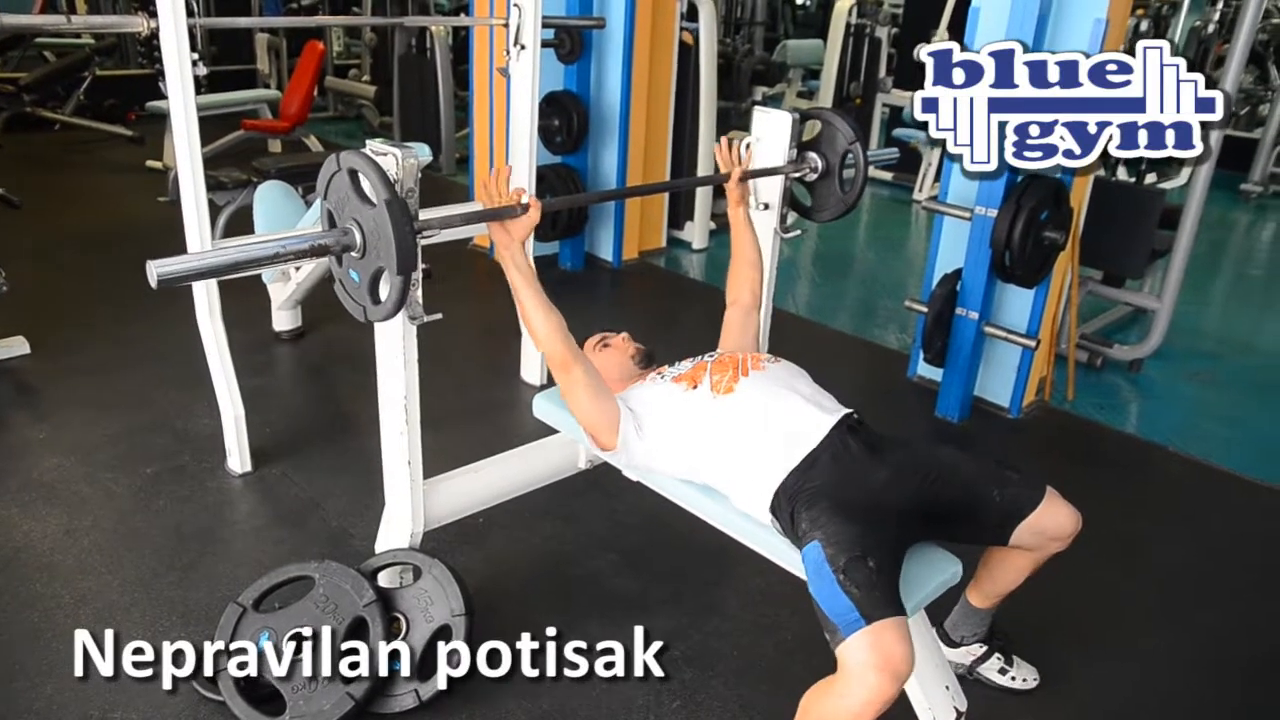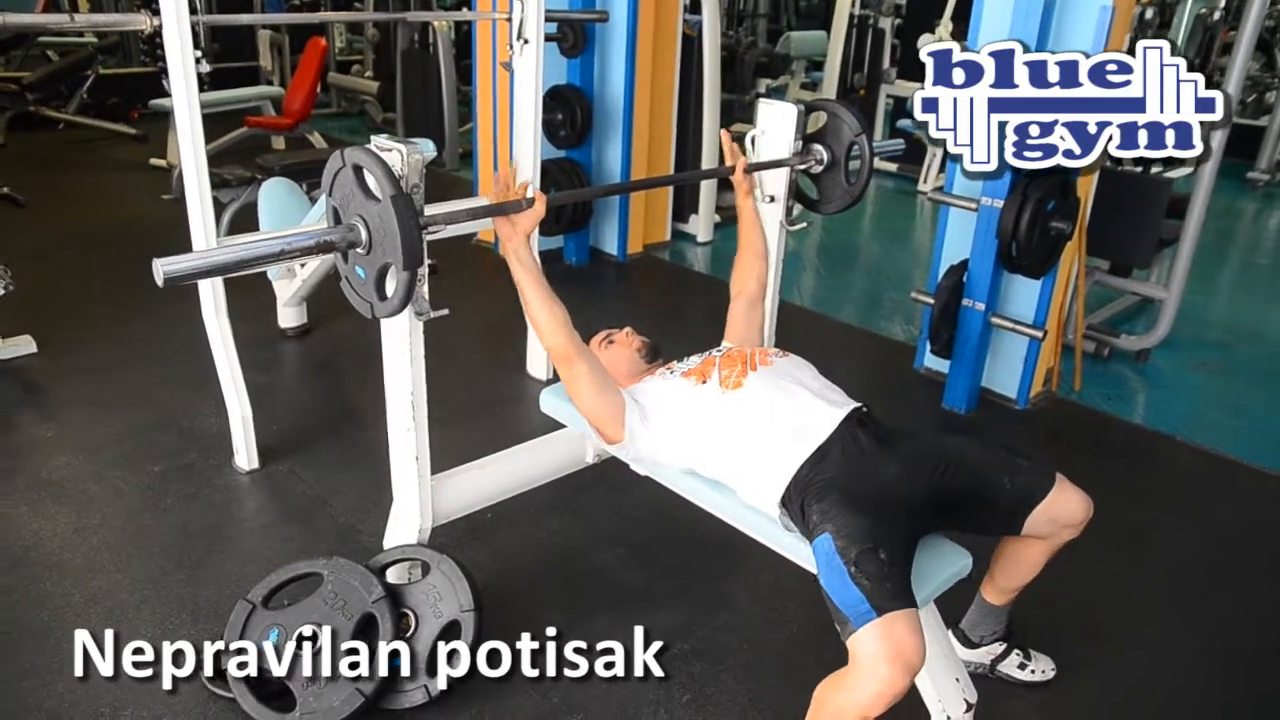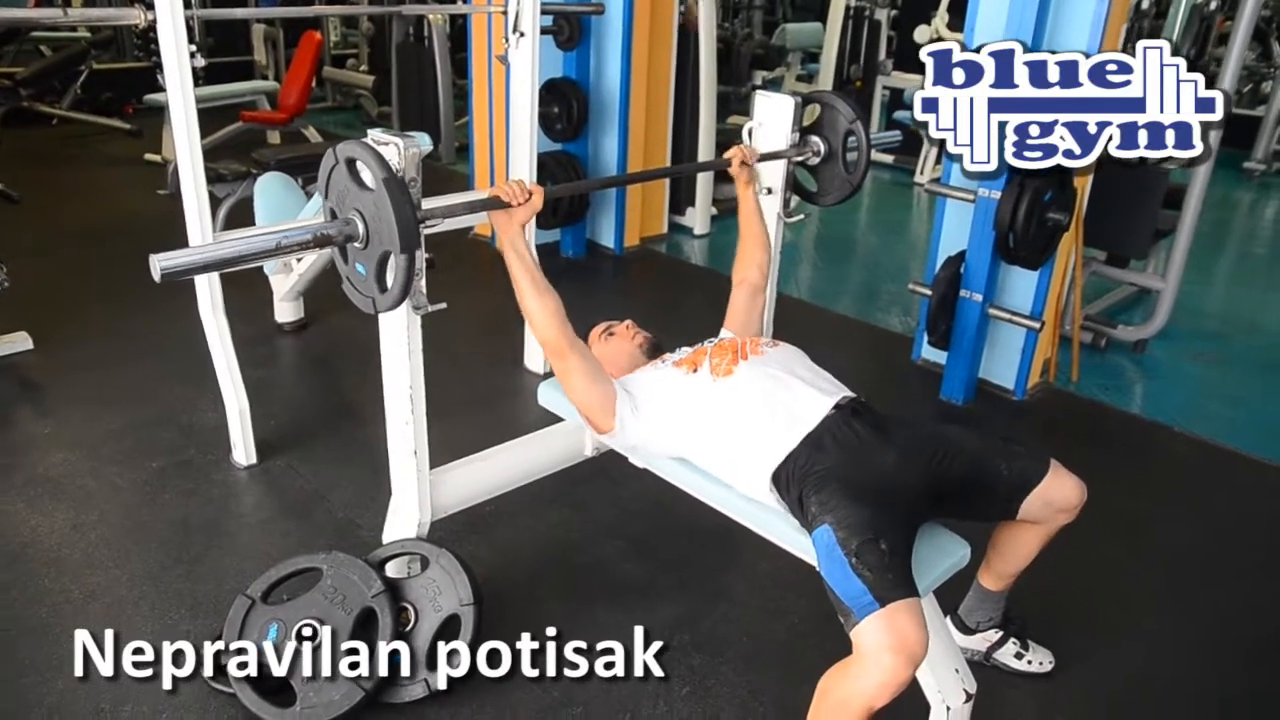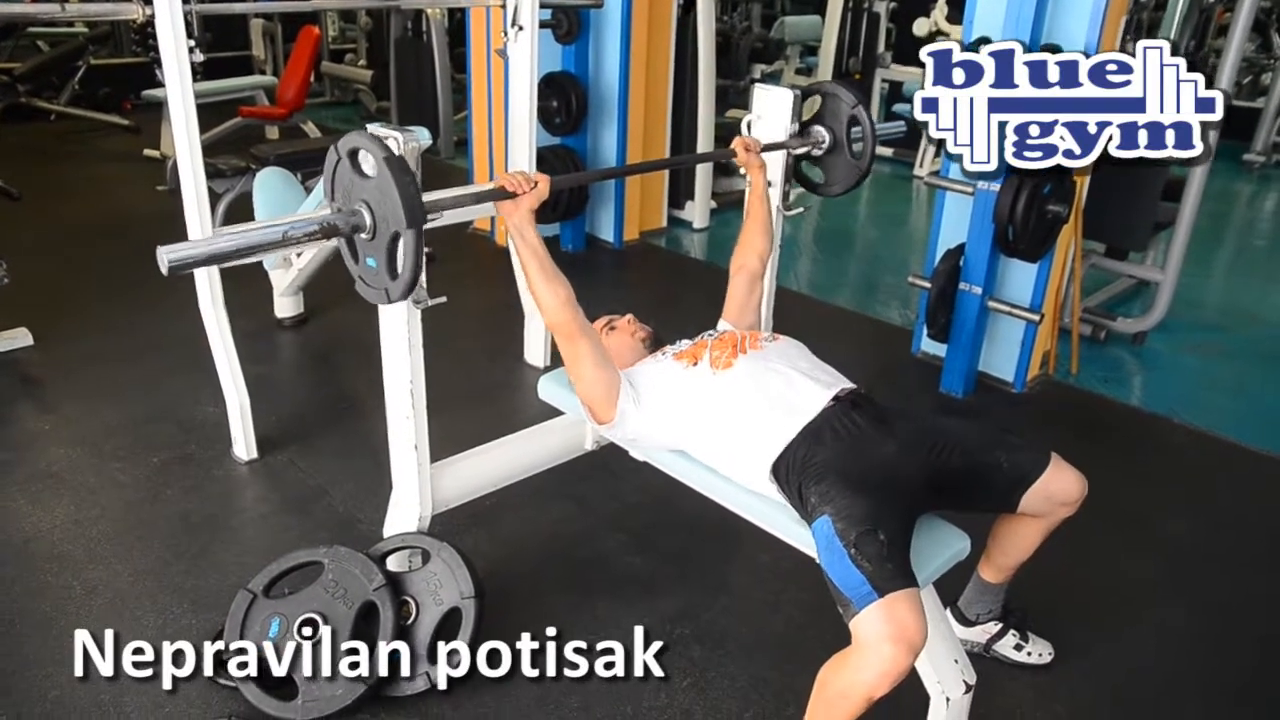
dt=0.4s
person 1, frame 1
left shoulder: (714, 364)
right shoulder: (627, 420)
left elbow: (744, 298)
right elbow: (561, 358)
left wrist: (737, 202)
right wrist: (510, 248)
left hip: (868, 448)
right hip: (811, 490)
left knee: (1056, 524)
right knee: (880, 670)
left ankle: (963, 635)
person 1, frame 2
left shoulder: (721, 359)
right shoulder: (634, 415)
left elbow: (749, 290)
right elbow: (565, 352)
left wrist: (745, 192)
right wrist: (515, 245)
left hip: (876, 440)
right hip: (821, 483)
left knee: (1067, 510)
right knee: (889, 665)
left ankle: (980, 634)
person 1, frame 3
left shoulder: (720, 351)
right shoulder: (626, 405)
left elbow: (751, 278)
right elbow: (558, 343)
left wrist: (745, 184)
right wrist: (510, 234)
left hip: (871, 427)
right hip: (814, 469)
left knee: (1061, 495)
right knee: (892, 653)
left ankle: (977, 623)
person 1, frame 4
left shoulder: (718, 341)
right shoulder: (629, 398)
left elbow: (749, 266)
right elbow: (567, 326)
left wrist: (756, 173)
right wrist: (520, 222)
left hip: (874, 420)
right hip: (814, 459)
left knee: (1062, 489)
right knee: (891, 645)
left ankle: (976, 615)
